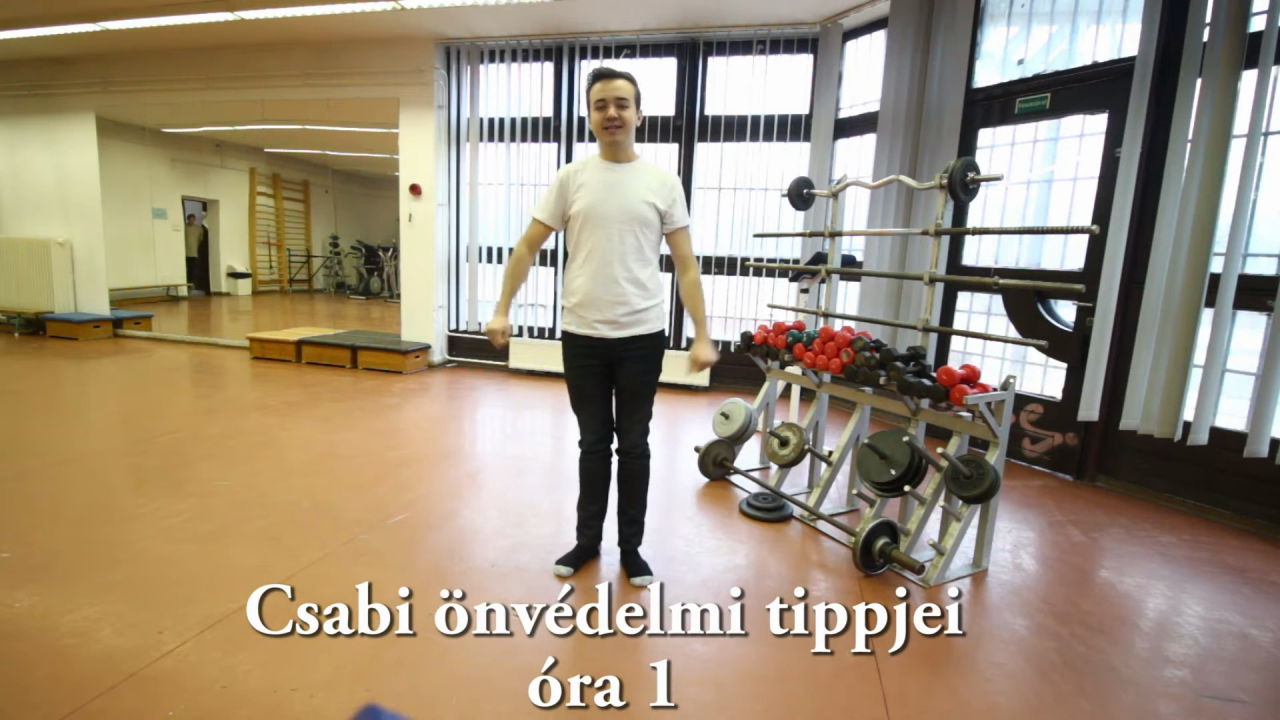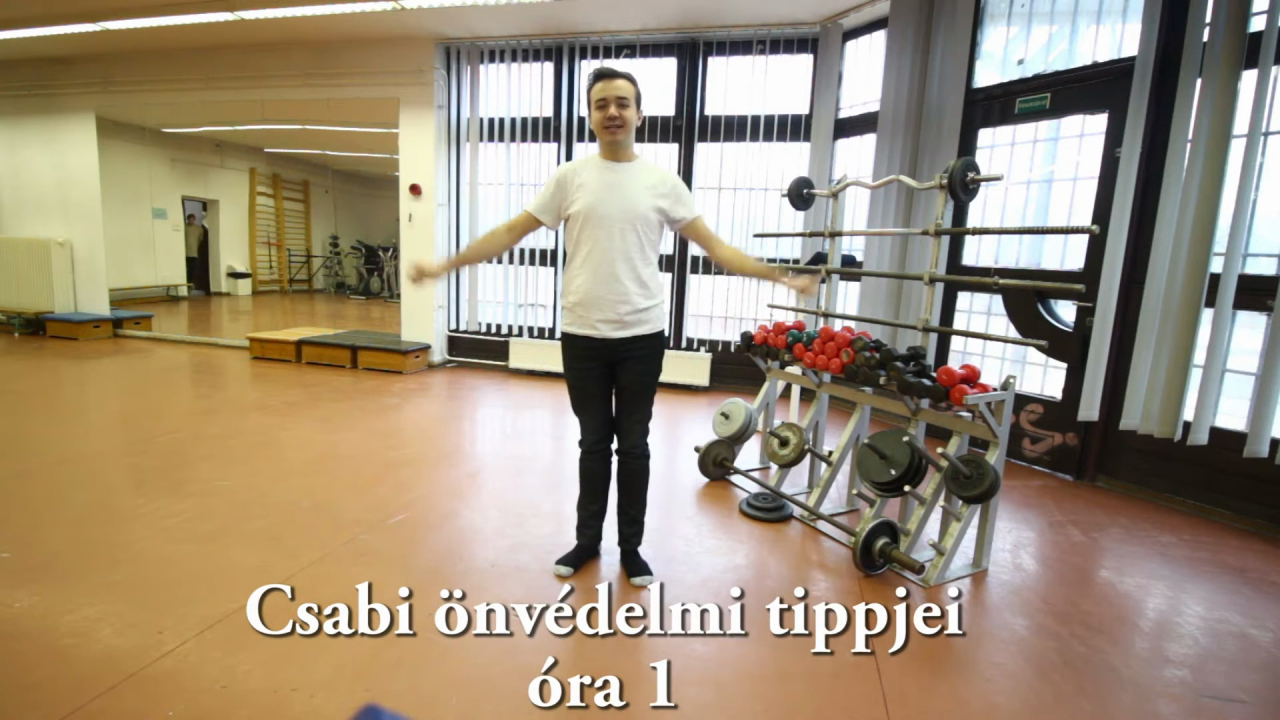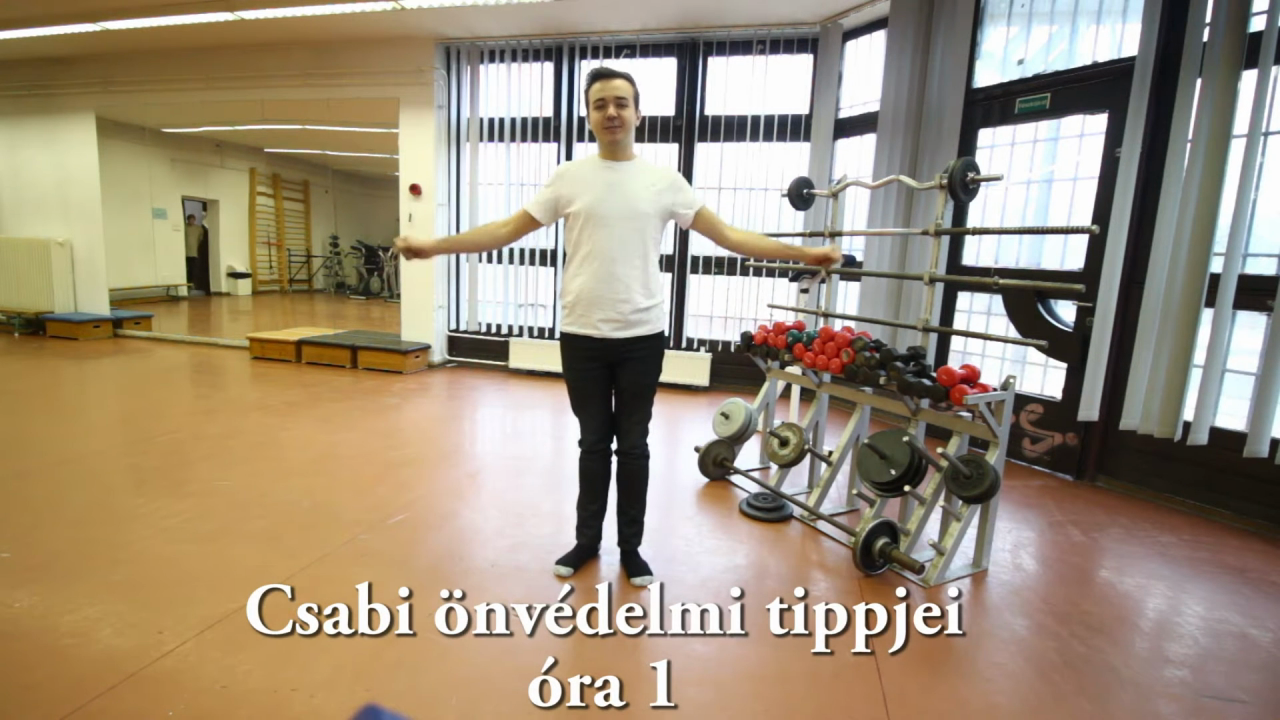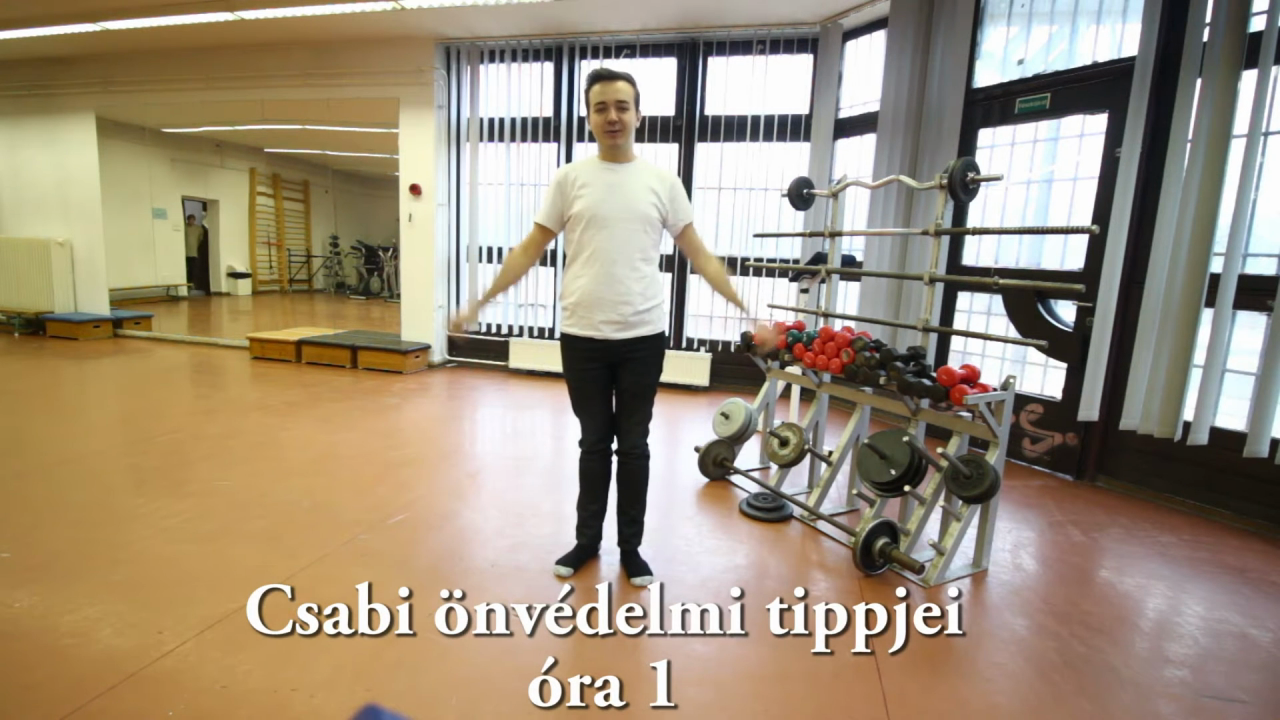
dt=0.2s
person 1, frame 1
left shoulder: (662, 182)
right shoulder: (571, 178)
left elbow: (685, 262)
right elbow: (529, 246)
left wrist: (702, 334)
right wrist: (502, 308)
left hip: (641, 336)
right hip: (582, 335)
left knee: (633, 444)
right knee: (592, 442)
left ankle: (630, 546)
right ankle: (586, 541)
person 1, frame 2
left shoulder: (663, 181)
right shoulder: (569, 177)
left elbow: (713, 244)
right elbow: (511, 232)
left wrist: (779, 275)
right wrist: (446, 263)
left hip: (641, 335)
right hip: (583, 335)
left knee: (633, 444)
right knee: (593, 441)
left ankle: (630, 546)
right ankle: (587, 540)
person 1, frame 3
left shoulder: (663, 180)
right shoulder: (568, 177)
left elbow: (724, 233)
right elbow: (510, 228)
left wrist: (800, 254)
right wrist: (435, 247)
left hip: (641, 336)
right hip: (582, 335)
left knee: (633, 444)
right knee: (593, 442)
left ankle: (630, 547)
right ankle: (587, 540)
person 1, frame 4
left shoulder: (662, 182)
right shoulder: (569, 179)
left elbow: (698, 256)
right elbow: (530, 249)
left wrist: (747, 311)
right wrist: (478, 303)
left hip: (642, 337)
right hip: (582, 336)
left knee: (633, 445)
right knee: (594, 443)
left ankle: (630, 546)
right ankle: (587, 540)
